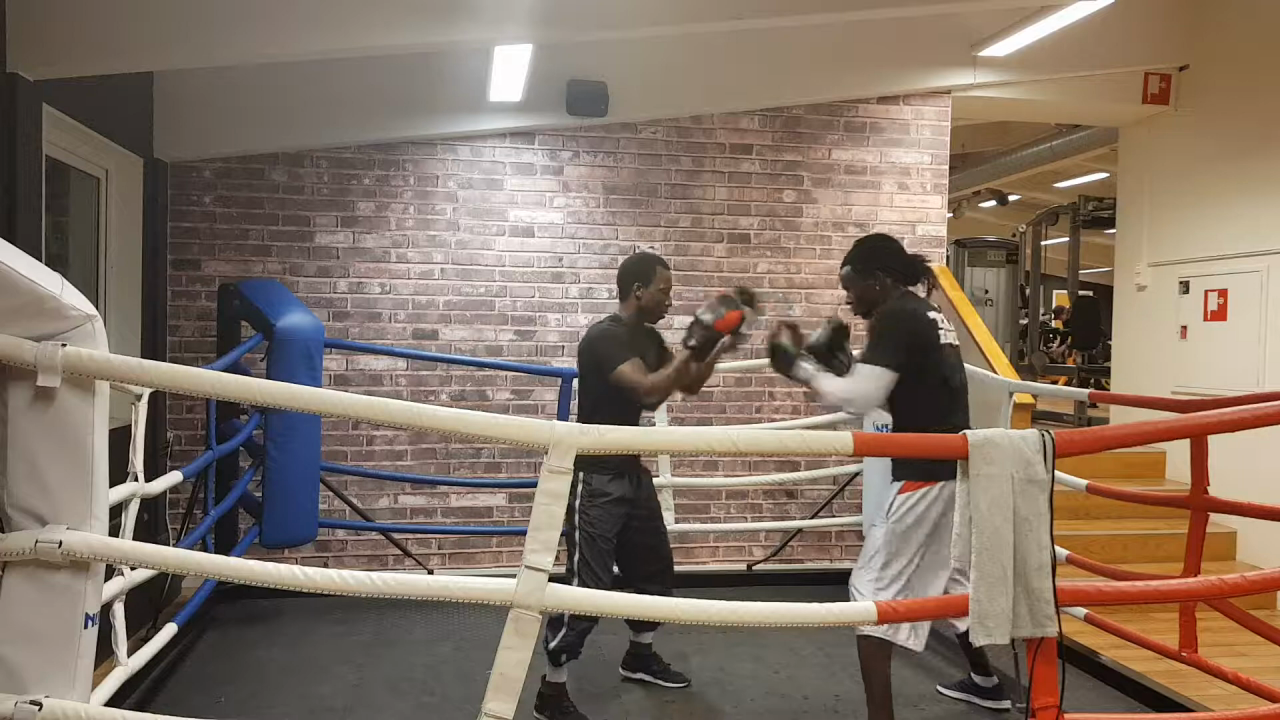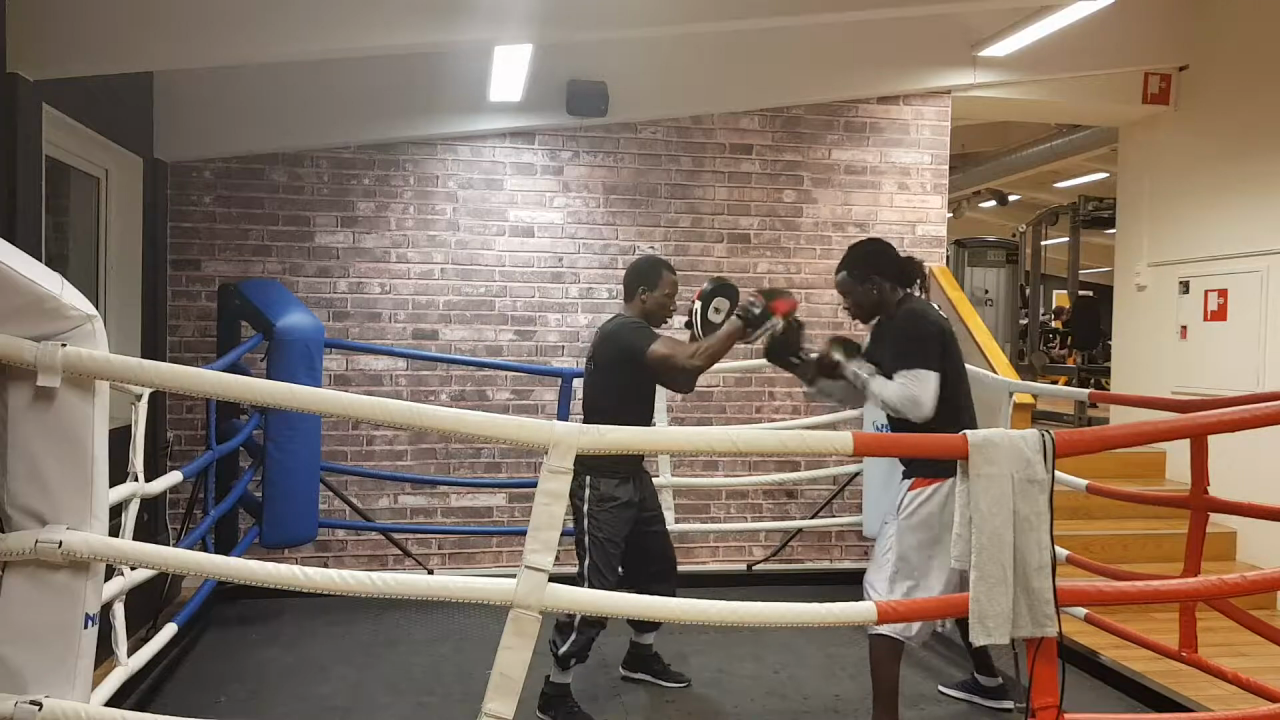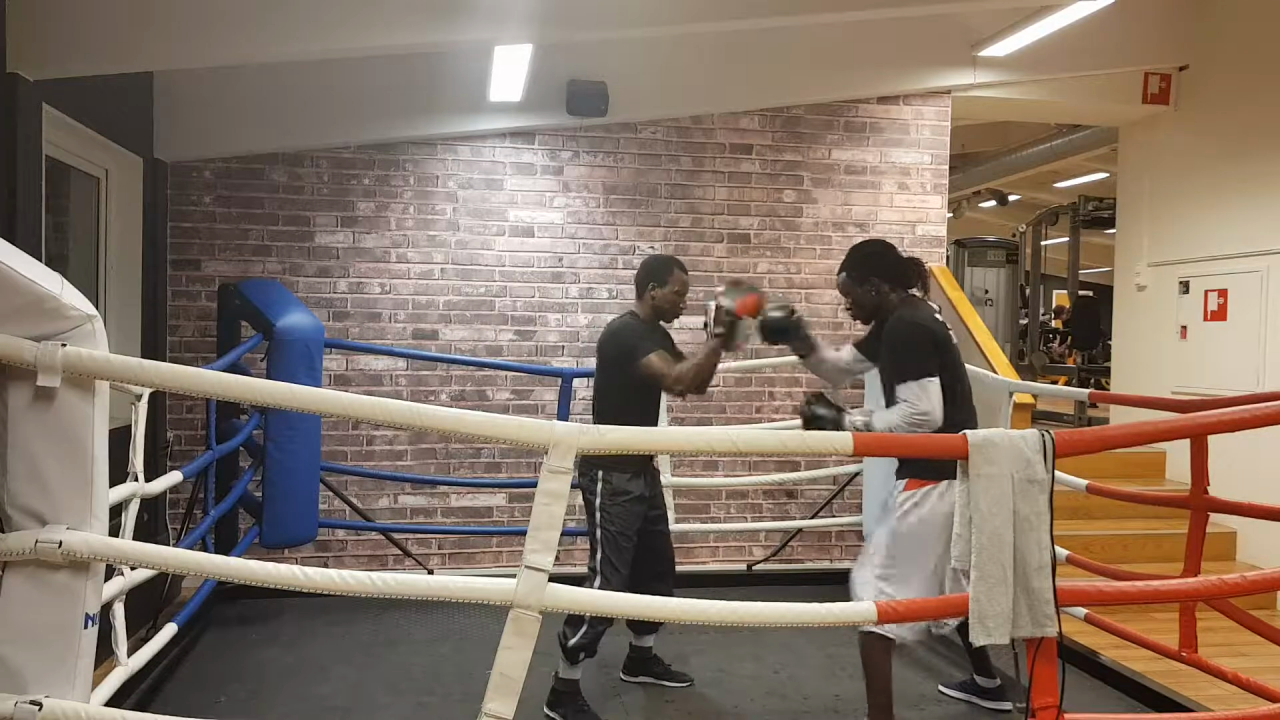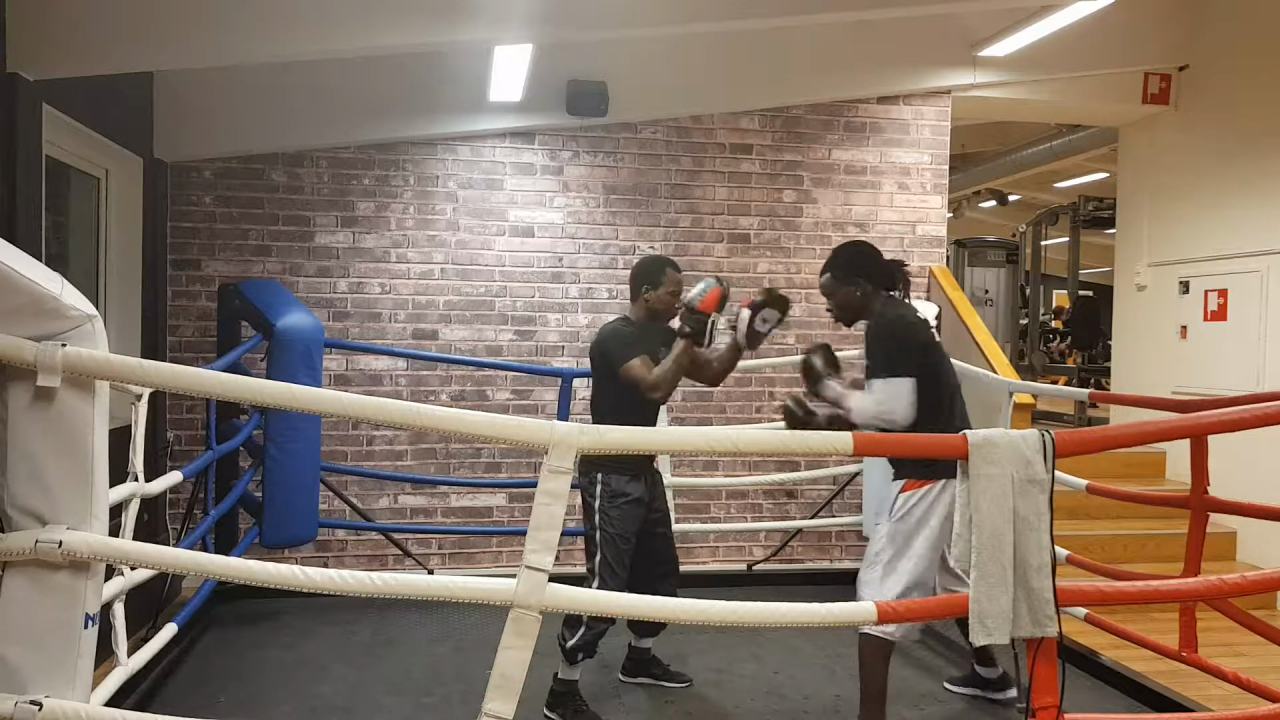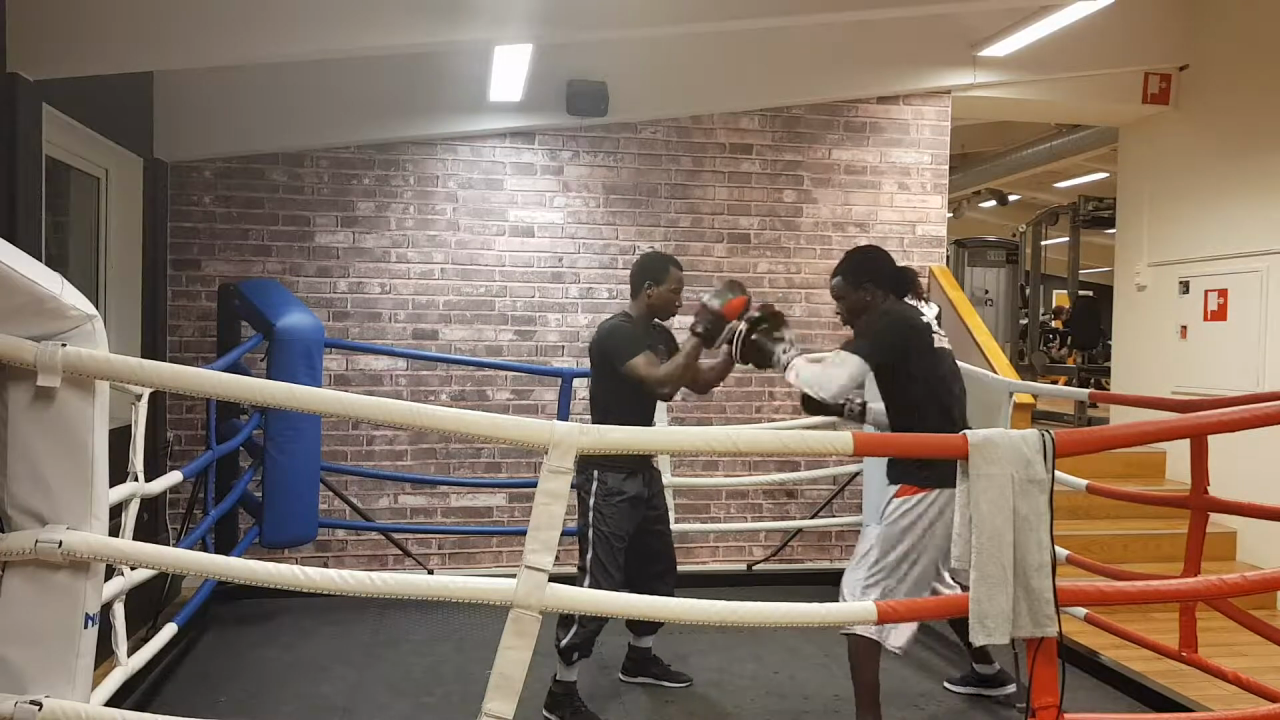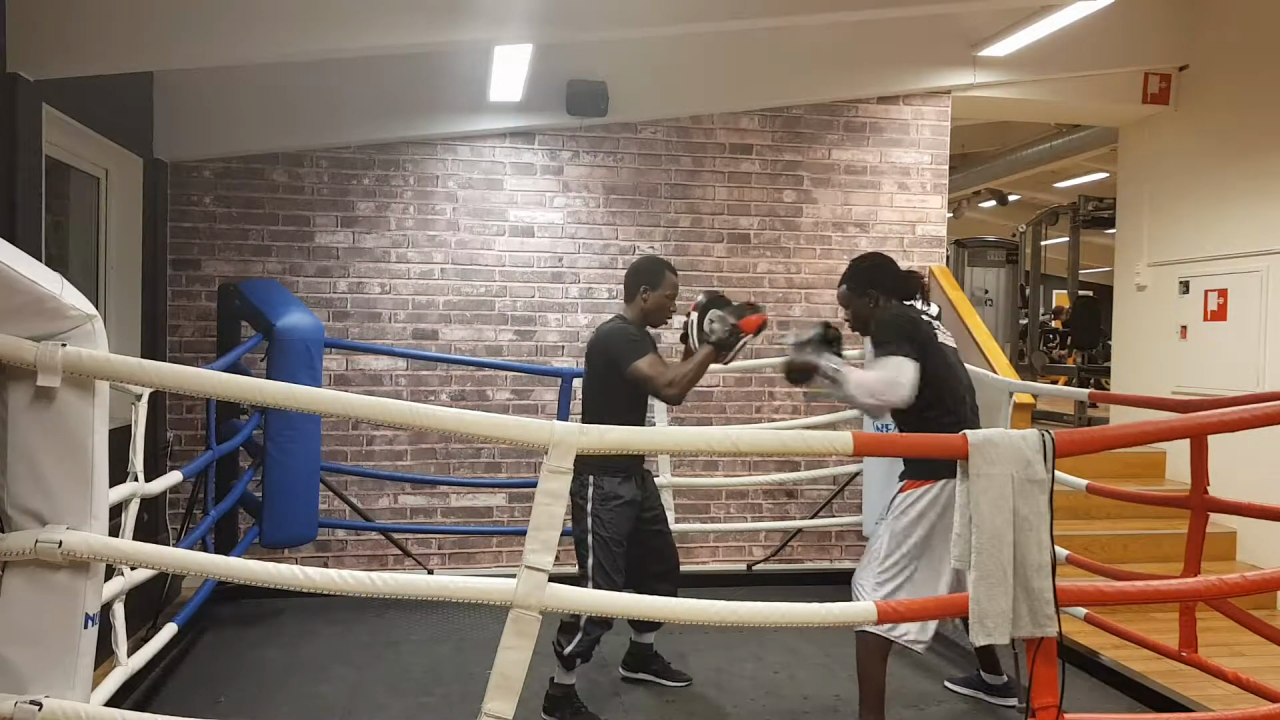
dt=0.4s
person 1, frame 1
left shoulder: (898, 319)
right shoulder: (923, 315)
left elbow: (860, 398)
right elbow: (904, 390)
left wrist: (799, 364)
left hip: (927, 477)
right hip: (953, 471)
left knee: (874, 593)
right knee: (942, 580)
person 1, frame 2
left shoulder: (909, 322)
right shoulder: (900, 321)
left elbow: (915, 404)
right elbow: (861, 392)
left wrist: (853, 369)
right wrist: (825, 370)
left hip: (937, 475)
right hip: (959, 470)
left knee: (889, 591)
right knee: (950, 579)
right ankle: (988, 681)
person 1, frame 3
left shoulder: (904, 328)
right shoulder: (905, 319)
left elbow: (922, 415)
right elbow: (839, 366)
left wrist: (847, 420)
right wrist: (800, 342)
left hip: (934, 477)
right hip: (959, 473)
left knee: (875, 593)
right knee: (954, 579)
person 1, frame 4
left shoulder: (894, 328)
right shoulder: (886, 325)
left elbow: (887, 415)
right elbow: (876, 410)
left wrist: (827, 386)
right wrist: (821, 414)
left hip: (930, 476)
right hip: (939, 472)
left knee: (881, 593)
right knee: (941, 577)
right ankle: (989, 672)
person 1, frame 5
left shoulder: (888, 324)
right shoulder: (913, 324)
left elbow: (832, 385)
left wrist: (775, 352)
right wrist: (852, 407)
left hip: (925, 482)
right hip: (952, 476)
left knee: (864, 593)
right knee: (932, 578)
right ankle: (988, 671)
person 1, frame 6
left shoulder: (897, 323)
right shoulder: (924, 324)
left elbow: (894, 394)
right elbow: (896, 402)
left wrist: (821, 365)
right wrist: (833, 362)
left hip: (935, 477)
left knee: (876, 592)
right knee: (960, 578)
right ankle: (994, 678)
person 2, frame 1
left shoulder: (646, 335)
right shoulder: (604, 337)
left elbow: (690, 383)
right elbow: (650, 392)
left wrist: (720, 336)
right wrist: (695, 344)
left hip: (630, 471)
right hip: (595, 477)
left knee: (654, 569)
right knee: (588, 585)
left ankle: (640, 656)
person 2, frame 2
left shoulder: (644, 333)
right shoulder: (620, 332)
left elbow: (682, 379)
right elbow: (690, 362)
left wrist: (711, 328)
right wrist: (744, 320)
left hip: (631, 473)
right hip: (598, 478)
left knee: (656, 570)
right knee: (598, 586)
left ankle: (640, 656)
person 2, frame 3
left shoulder: (655, 333)
right shoulder: (622, 333)
left elbow: (695, 384)
right elbow: (678, 380)
left wrist: (716, 337)
right wrist: (719, 334)
left hip: (640, 469)
right hip: (609, 474)
left knee: (657, 570)
right knee: (608, 581)
left ankle: (641, 657)
person 2, frame 4
left shoulder: (660, 334)
right shoulder: (616, 336)
left elbow: (712, 375)
right elbow: (656, 389)
left wrist: (749, 336)
right wrist: (688, 335)
left hip: (643, 472)
right hip: (610, 477)
left knee: (659, 572)
right knee: (606, 582)
left ankle: (640, 660)
person 2, frame 5
left shoulder: (658, 334)
right shoulder: (615, 333)
left elbow: (702, 383)
right elbow: (663, 385)
left wrist: (735, 347)
right wrist: (704, 334)
left hip: (641, 471)
right hip: (607, 475)
left knee: (657, 570)
right knee: (600, 583)
left ankle: (639, 659)
person 2, frame 6
left shoulder: (643, 338)
right shoulder: (614, 337)
left elbow: (674, 394)
right elbow: (668, 385)
left wrist: (705, 347)
right wrist: (705, 347)
left hip: (633, 472)
right hip: (600, 478)
left knee: (659, 567)
right knee: (602, 587)
left ankle: (640, 656)
